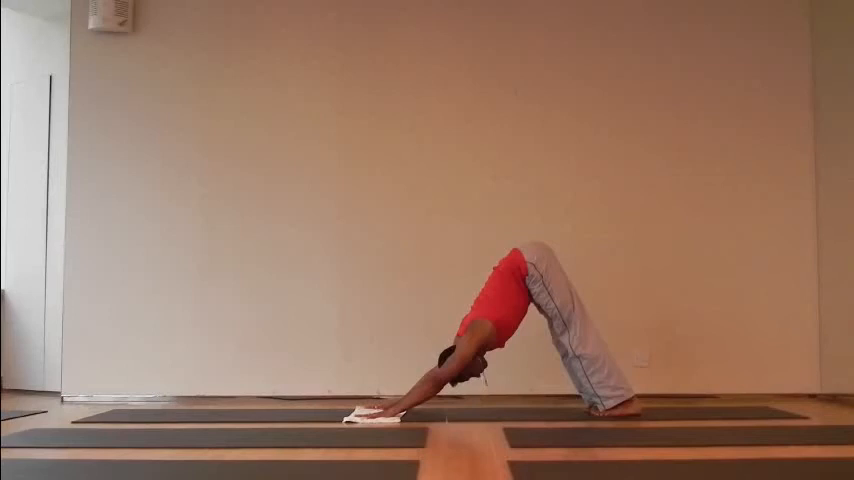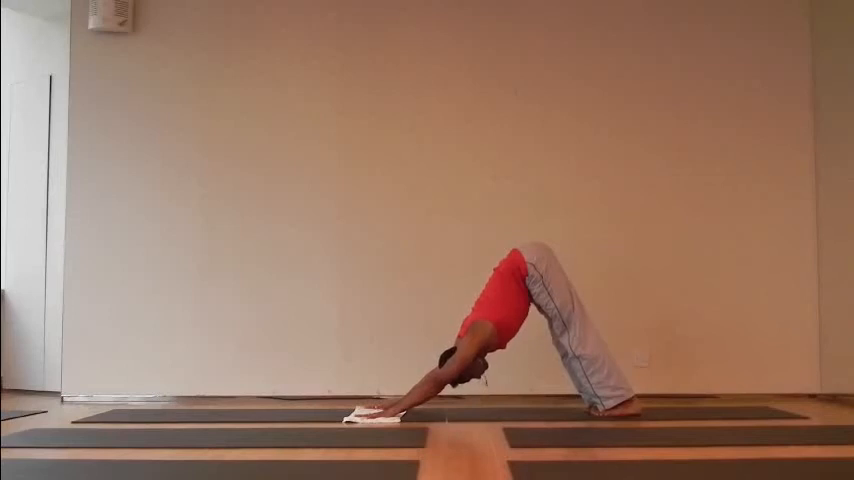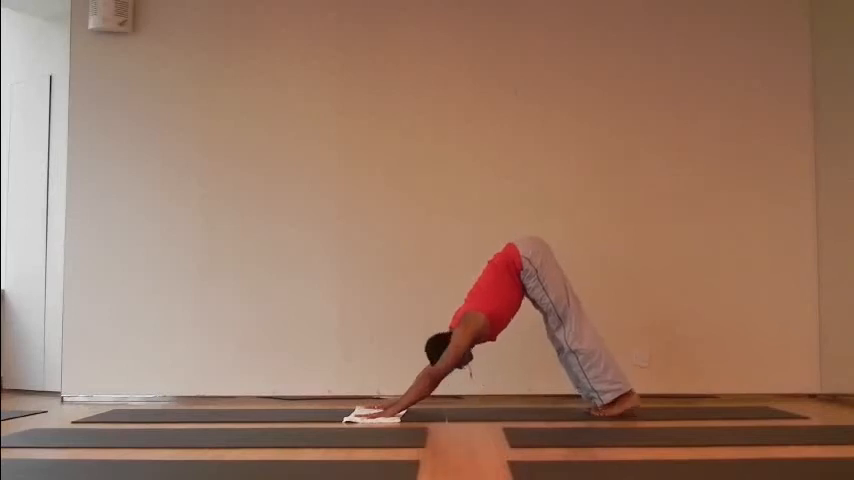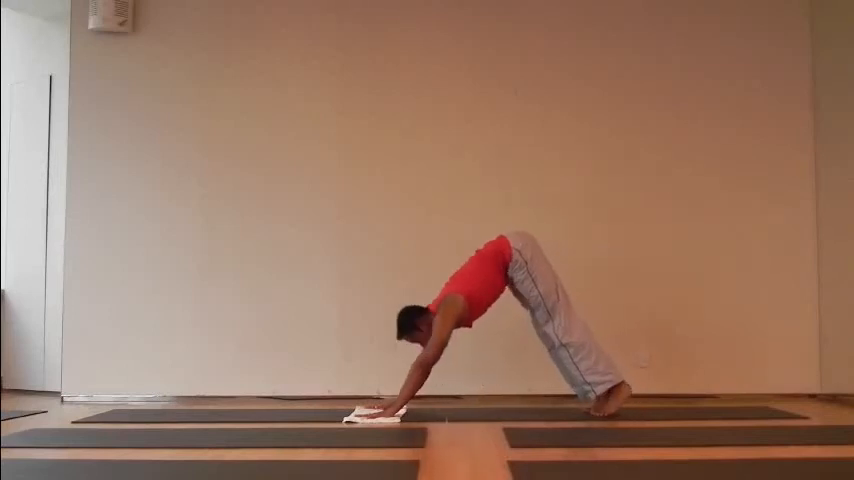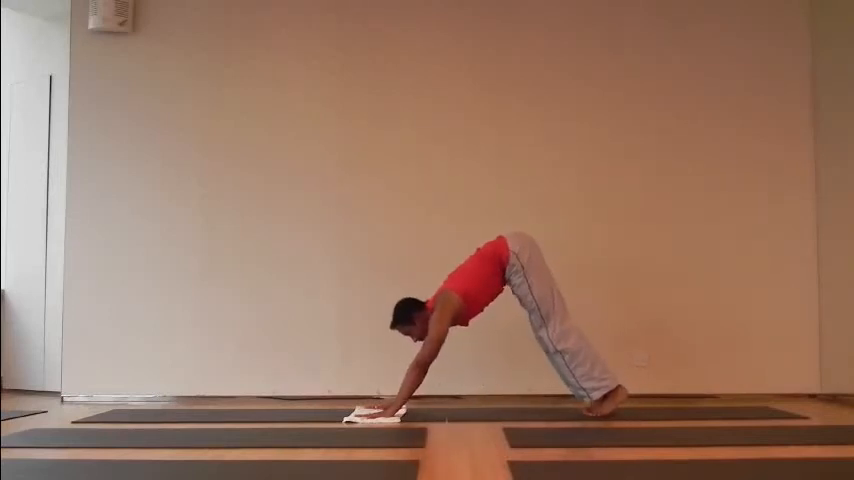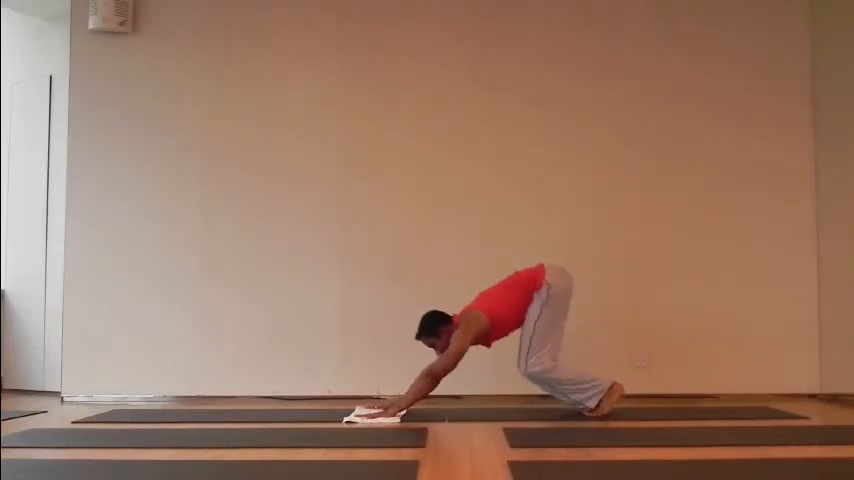
dt=0.5s
person 1, frame 1
left shoulder: (471, 342)
right shoulder: (470, 340)
left elbow: (437, 379)
right elbow: (437, 376)
left wrist: (396, 408)
right wrist: (399, 402)
left hip: (532, 265)
right hip: (529, 265)
left knee: (575, 335)
right knee: (568, 336)
left ankle: (620, 399)
right ankle: (607, 398)
person 1, frame 2
left shoulder: (473, 343)
right shoulder: (469, 342)
left elbow: (437, 380)
right elbow: (436, 377)
left wrist: (396, 408)
right wrist: (399, 402)
left hip: (531, 265)
right hip: (527, 266)
left knee: (575, 336)
right knee: (567, 337)
left ankle: (620, 399)
right ankle: (608, 399)
person 1, frame 3
left shoulder: (465, 332)
right shoulder: (461, 332)
left elbow: (433, 375)
right elbow: (433, 372)
left wrist: (397, 407)
right wrist: (400, 401)
left hip: (526, 259)
right hip: (523, 261)
left knee: (571, 331)
right knee: (564, 333)
left ankle: (619, 394)
right ankle: (607, 395)
person 1, frame 4
left shoulder: (445, 313)
right shoulder: (439, 314)
left elbow: (424, 364)
right elbow: (423, 364)
left wrist: (396, 405)
right wrist: (398, 400)
left hip: (515, 253)
right hip: (511, 259)
left knee: (560, 325)
right knee: (550, 328)
left ankle: (612, 386)
right ankle: (600, 389)
person 1, frame 5
left shoulder: (441, 312)
right shoulder: (438, 312)
left elbow: (421, 364)
right elbow: (421, 364)
left wrist: (396, 405)
right wrist: (396, 401)
left hip: (513, 253)
right hip: (510, 255)
left knee: (554, 330)
right knee: (548, 330)
left ankle: (608, 390)
right ankle: (600, 390)
person 1, frame 6
left shoulder: (467, 329)
right shoulder: (464, 325)
left elbow: (433, 374)
right elbow: (433, 373)
left wrist: (397, 406)
right wrist: (401, 401)
left hip: (550, 283)
right hip: (544, 284)
left knee: (533, 365)
right knee: (533, 365)
left ankle: (604, 390)
right ankle: (600, 393)
